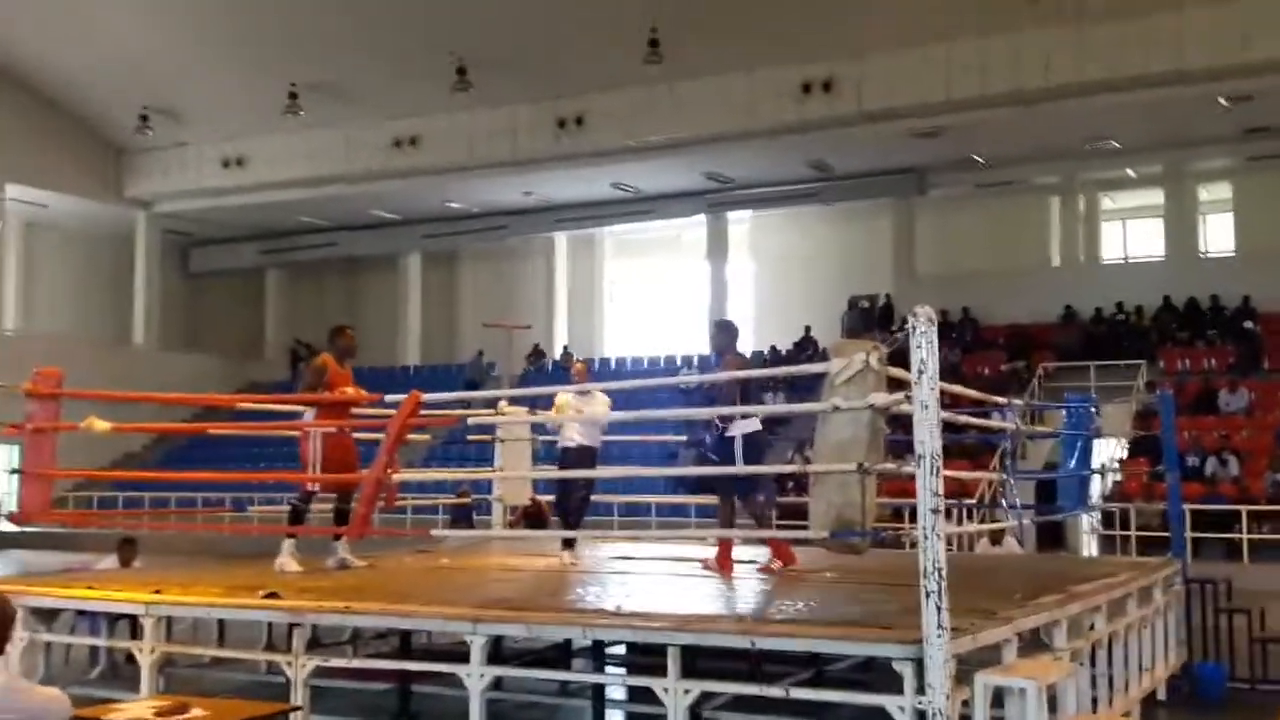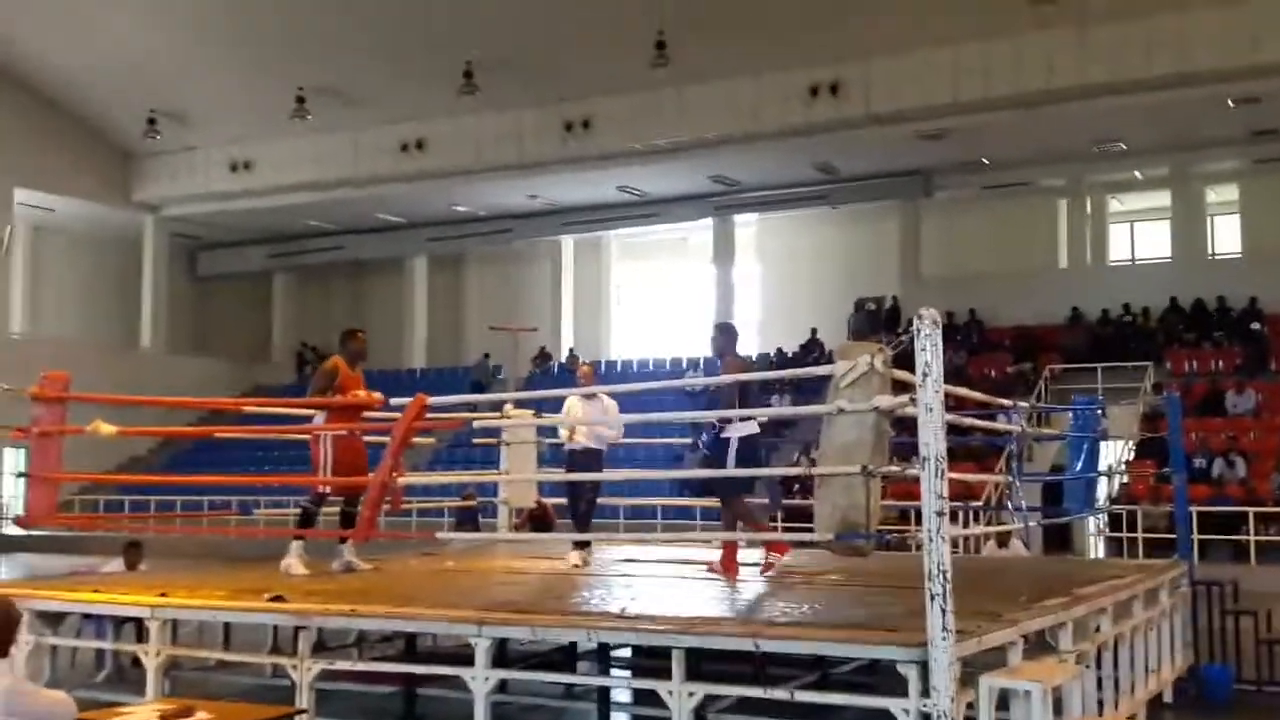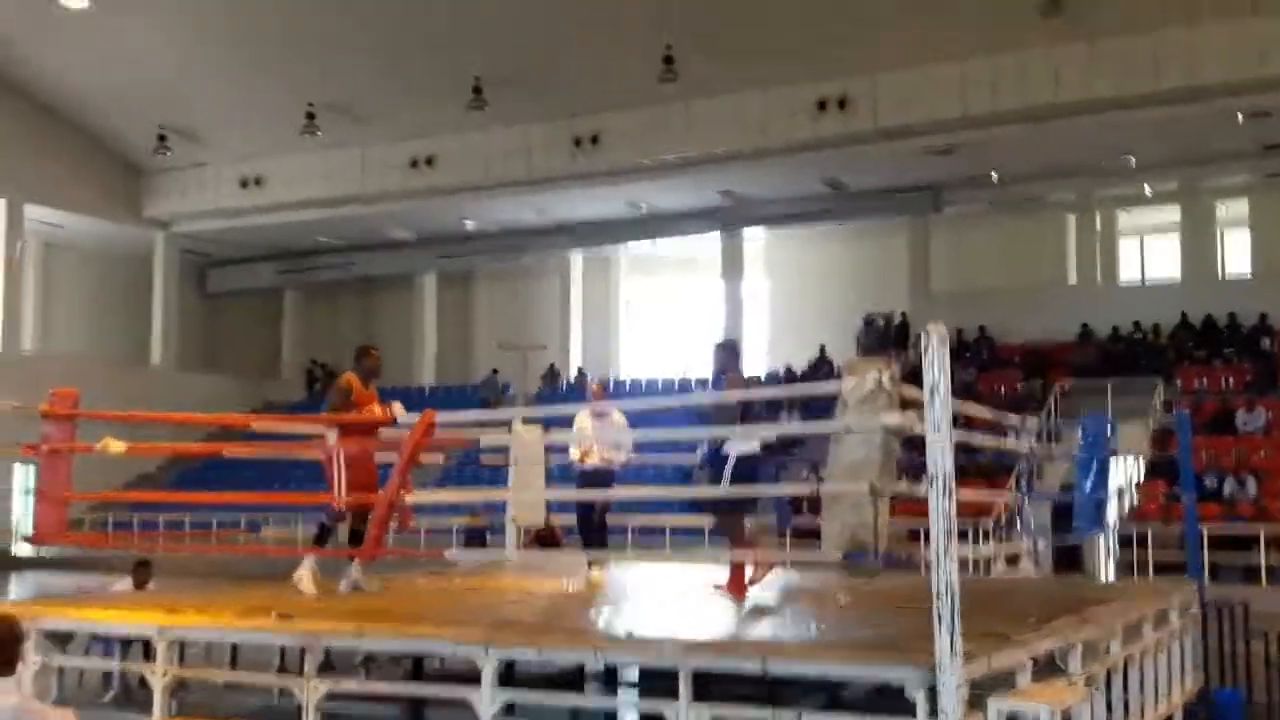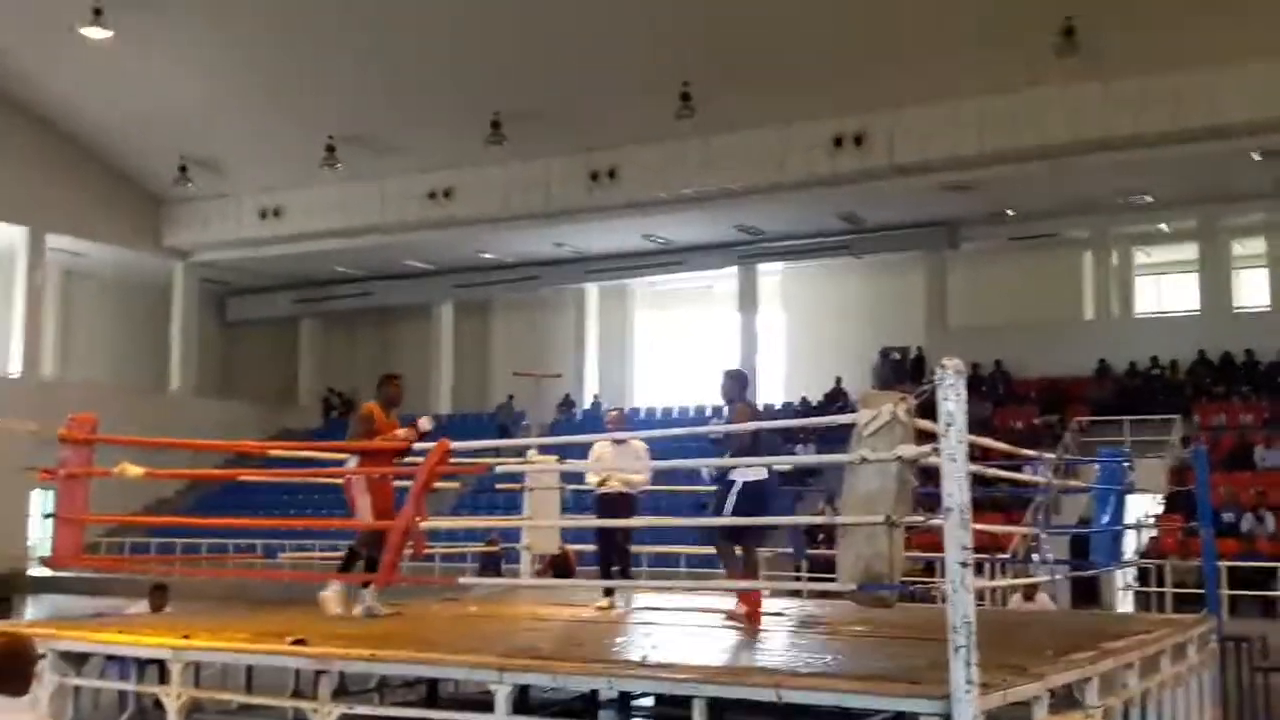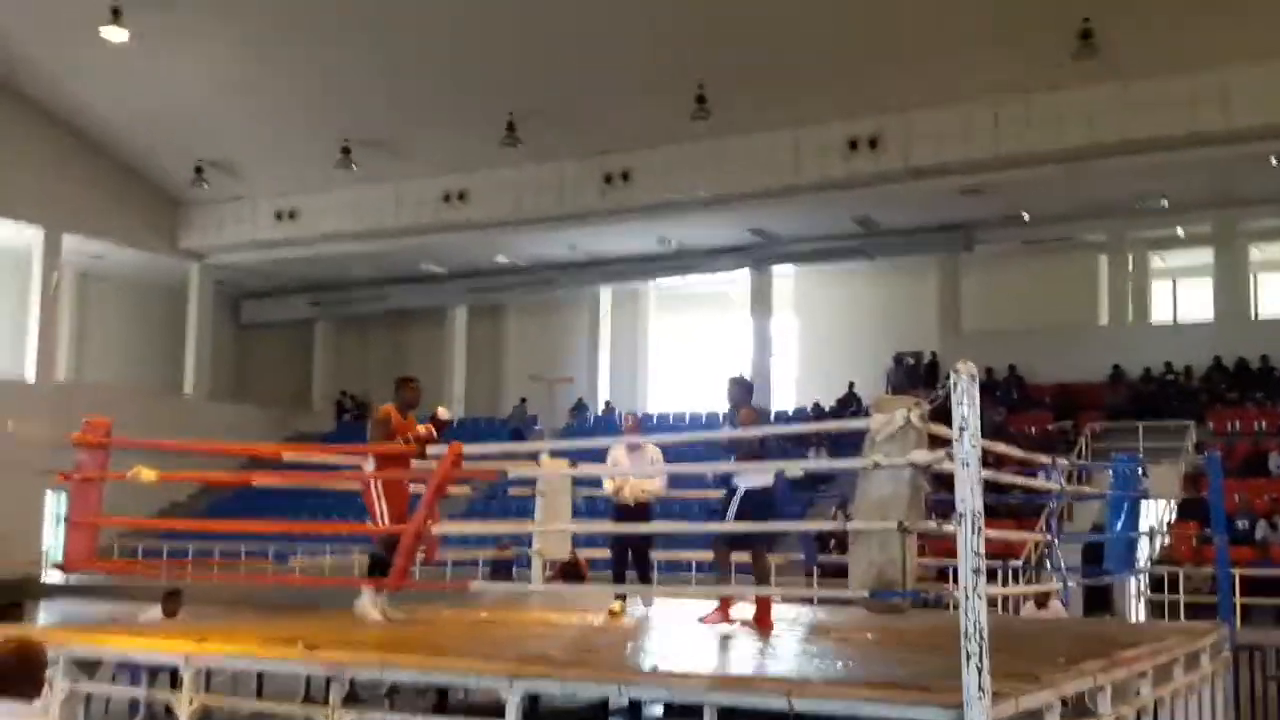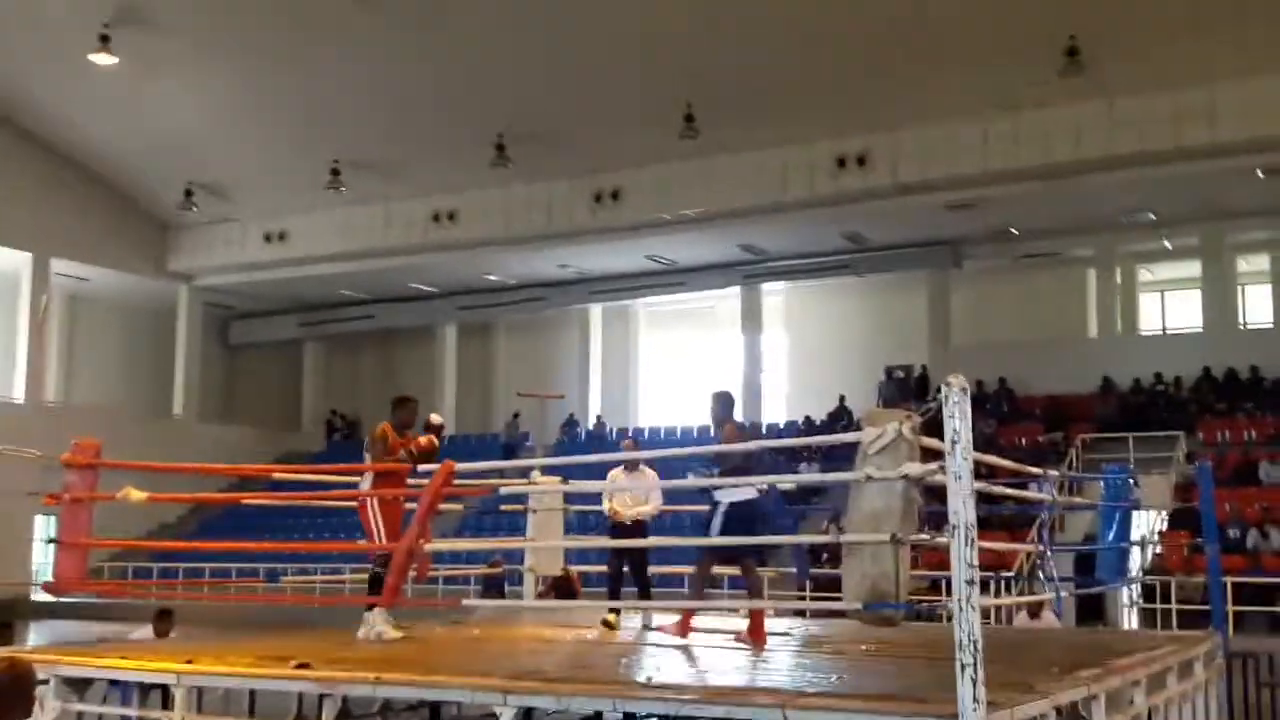
dt=0.1s
person 1, frame 1
left shoulder: (731, 362)
right shoulder: (735, 362)
left elbow: (731, 402)
left wrist: (717, 428)
right wrist: (719, 428)
left hip: (740, 434)
right hip: (739, 434)
left knee: (749, 498)
right knee: (726, 494)
left ankle: (782, 552)
right ankle: (723, 558)
person 1, frame 2
left shoulder: (731, 363)
right shoulder: (737, 363)
left elbow: (730, 403)
left wrist: (714, 429)
right wrist: (717, 429)
left hip: (736, 437)
right hip: (737, 436)
left knee: (731, 498)
right knee: (727, 497)
left ankle: (775, 546)
right ankle: (727, 562)
person 1, frame 3
left shoulder: (731, 380)
right shoulder: (733, 381)
left elbow: (731, 418)
left wrist: (714, 444)
left hip: (736, 453)
right hip: (743, 452)
left knee: (723, 514)
right knee: (734, 514)
left ankle: (759, 555)
right ankle: (736, 581)
person 1, frame 4
left shoulder: (739, 409)
right shoulder: (747, 409)
left elbow: (742, 445)
left wrist: (722, 466)
left hip: (743, 481)
right hip: (755, 480)
left knee: (722, 539)
right knee: (748, 544)
left ankle: (746, 597)
right ankle: (750, 608)
person 1, frame 5
left shoulder: (745, 415)
right shoulder: (752, 415)
left elbow: (751, 450)
left hip: (749, 487)
right hip: (762, 486)
left knee: (722, 545)
right knee: (758, 550)
left ankle: (723, 608)
right ankle: (762, 617)
person 1, frame 6
left shoulder: (729, 429)
right shoulder: (737, 429)
left elbow: (735, 464)
left hip: (732, 501)
right hip: (747, 500)
left knee: (705, 560)
right knee: (748, 563)
left ankle: (685, 623)
right ankle: (756, 631)
person 2, frame 1
left shoulder: (347, 369)
right shoulder: (321, 364)
right elbow: (302, 395)
left wrist: (357, 399)
right wrist: (336, 396)
left hip: (341, 432)
right hip: (319, 431)
left knee: (347, 488)
right knee: (310, 489)
left ankle: (340, 551)
right ankle: (287, 552)
person 2, frame 2
left shoulder: (358, 373)
right shoulder: (331, 367)
right elbow: (313, 399)
right wrist: (346, 399)
left hip: (352, 435)
right hip: (330, 435)
left knee: (353, 492)
right knee: (321, 492)
left ankle: (346, 553)
right ankle: (294, 554)
person 2, frame 3
left shoulder: (372, 389)
right shoulder: (345, 384)
right elbow: (329, 415)
left wrist: (386, 416)
right wrist: (362, 416)
left hip: (364, 452)
right hip: (343, 451)
left knee: (363, 511)
right knee: (339, 509)
left ankle: (353, 573)
right ankle: (307, 568)
person 2, frame 4
left shoulder: (393, 418)
right shoulder: (366, 412)
left elbow: (395, 453)
right elbow: (355, 444)
left wrist: (414, 435)
right wrist: (390, 440)
left hip: (383, 480)
right hip: (362, 478)
left knee: (381, 537)
right knee: (367, 533)
left ankle: (367, 599)
right ankle: (334, 589)
person 2, frame 5
left shoulder: (410, 419)
right shoulder: (384, 414)
left elbow: (421, 450)
right elbow: (376, 447)
left wrist: (436, 428)
right wrist: (407, 439)
left hip: (398, 482)
right hip: (378, 481)
left knee: (396, 540)
right knee: (388, 536)
left ankle: (377, 602)
right ankle: (368, 595)
person 2, frame 6
left shoulder: (407, 437)
right shoulder: (380, 433)
left elbow: (425, 461)
right elbow: (379, 464)
left wrist: (432, 439)
right wrist: (409, 452)
left hip: (394, 501)
right hip: (375, 500)
left knee: (389, 558)
right knee: (385, 555)
left ankle: (370, 620)
right ankle: (379, 620)
person 3, frame 1
left shoulder: (601, 399)
right shoulder: (563, 397)
left elbow: (603, 421)
left wrist: (582, 411)
right wrist: (555, 415)
left hip: (587, 452)
right hip: (567, 451)
left knee: (580, 499)
right knee: (562, 500)
left ankle: (569, 545)
right ankle: (568, 543)
person 3, frame 2
left shoulder: (608, 404)
right shoulder: (570, 402)
left elbow: (617, 433)
right elbow: (562, 428)
left wrist: (596, 430)
right wrist: (567, 434)
left hip: (594, 455)
right hip: (573, 456)
left knee: (586, 499)
right knee: (574, 501)
left ankle: (579, 547)
right ankle: (582, 546)
person 3, frame 3
left shoulder: (618, 420)
right shoulder: (581, 418)
left elbow: (626, 452)
right elbow: (573, 447)
left wrist: (607, 457)
right wrist: (578, 457)
left hip: (605, 473)
right hip: (584, 473)
left knee: (598, 516)
right knee: (584, 518)
right ankle: (594, 560)
person 3, frame 4
left shoulder: (638, 447)
right shoulder: (598, 447)
left elbow: (645, 477)
right elbow: (589, 475)
left wrist: (626, 478)
right wrist: (597, 480)
left hip: (625, 500)
right hip: (604, 499)
left knee: (620, 543)
right knee: (604, 547)
right ankle: (608, 594)
person 3, frame 5
left shoulder: (653, 453)
right shoulder: (615, 452)
left elbow: (661, 484)
right elbow: (607, 480)
left wrist: (641, 486)
right wrist: (613, 489)
left hip: (642, 507)
right hip: (621, 507)
left knee: (640, 552)
right knee: (618, 551)
right ankle: (619, 598)
person 3, frame 6
left shoulder: (650, 476)
right shoulder: (614, 475)
left elbow: (656, 504)
right elbow: (606, 499)
left wrist: (636, 512)
right wrist: (610, 510)
left hip: (639, 527)
right hip: (618, 527)
left knee: (640, 571)
right knee: (614, 569)
right ankle: (613, 612)
